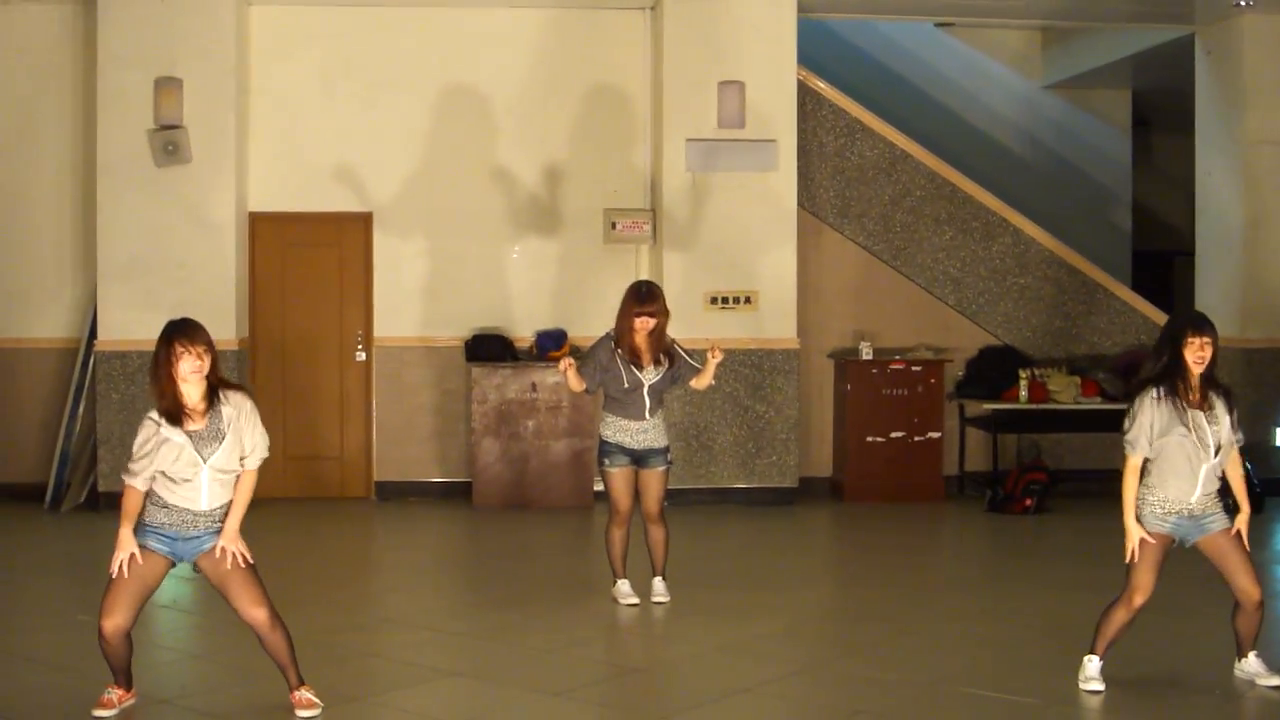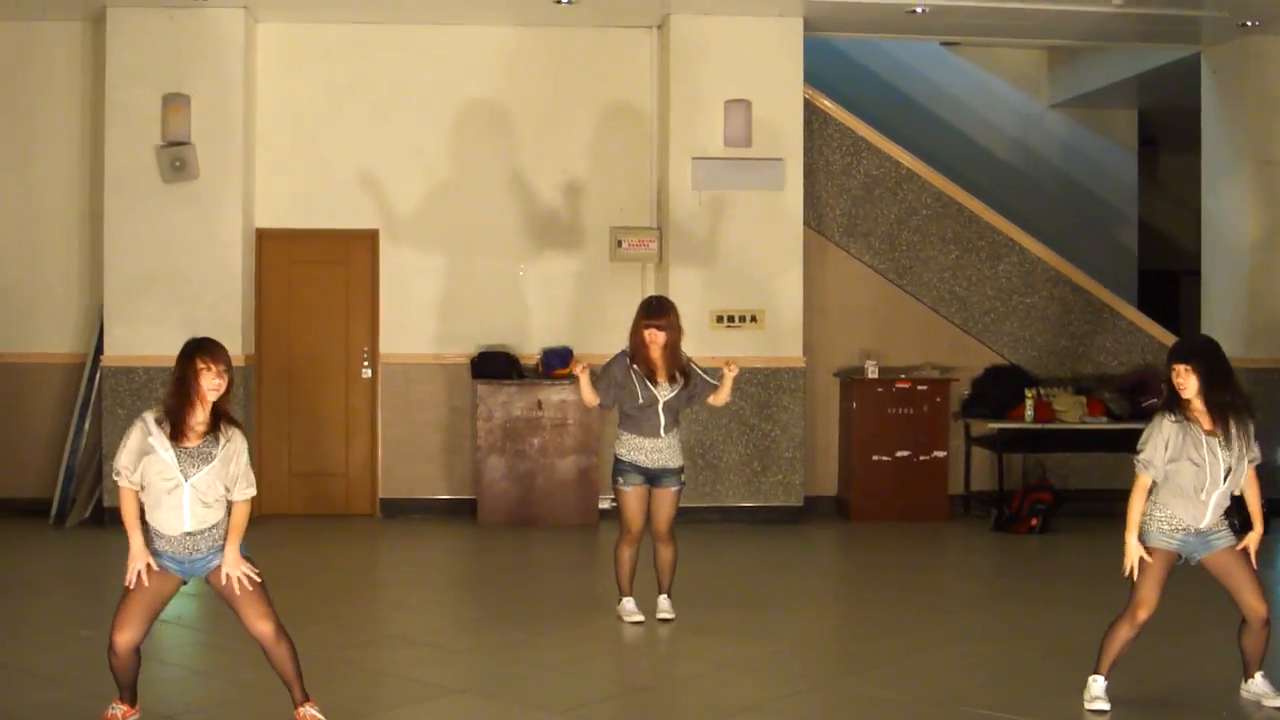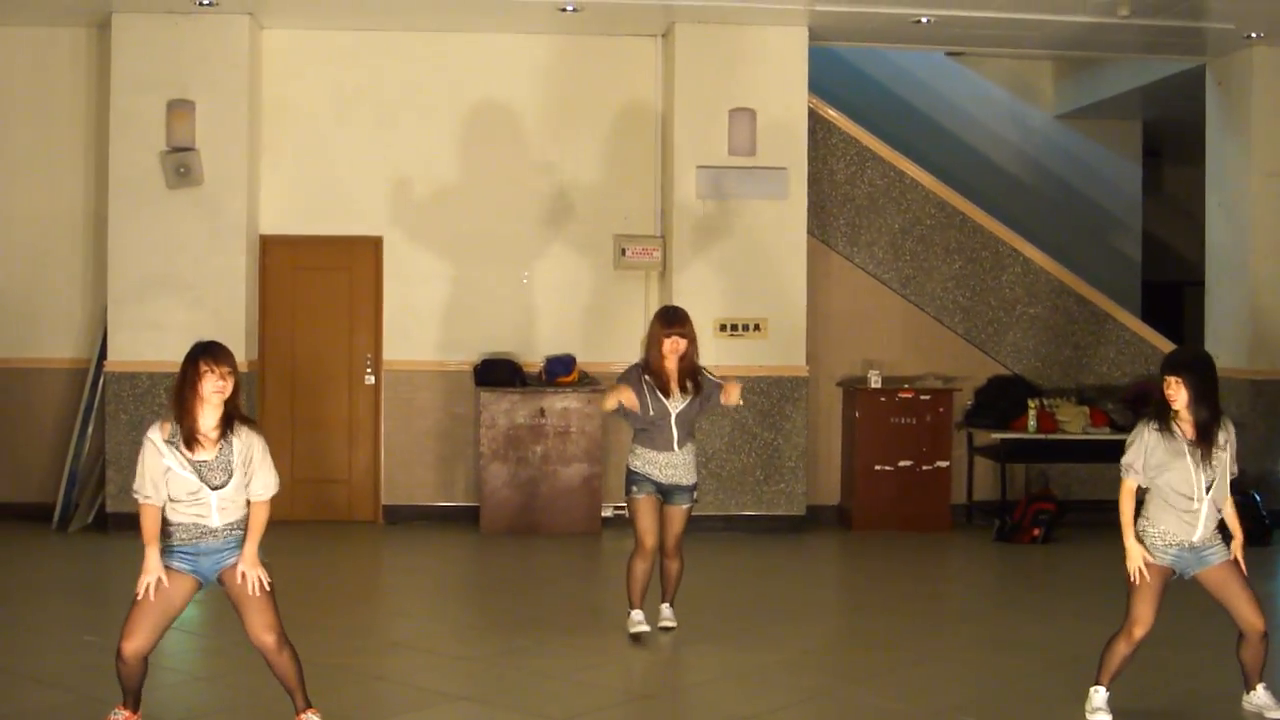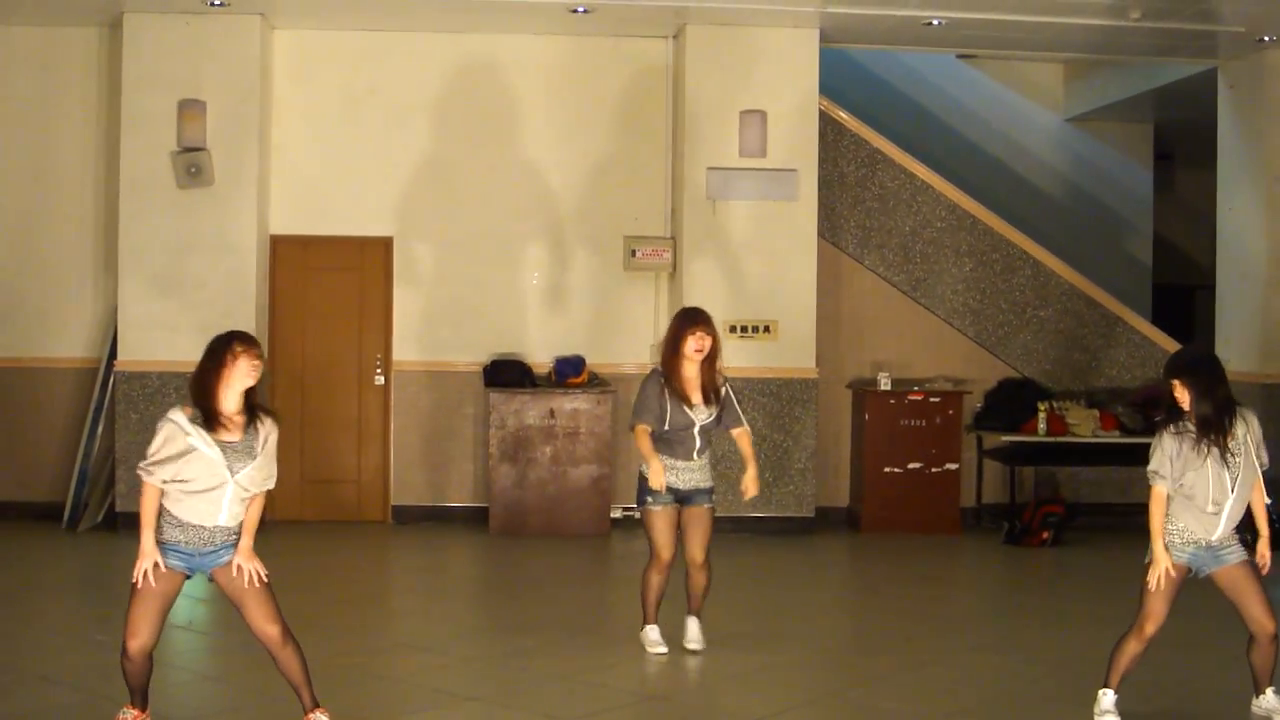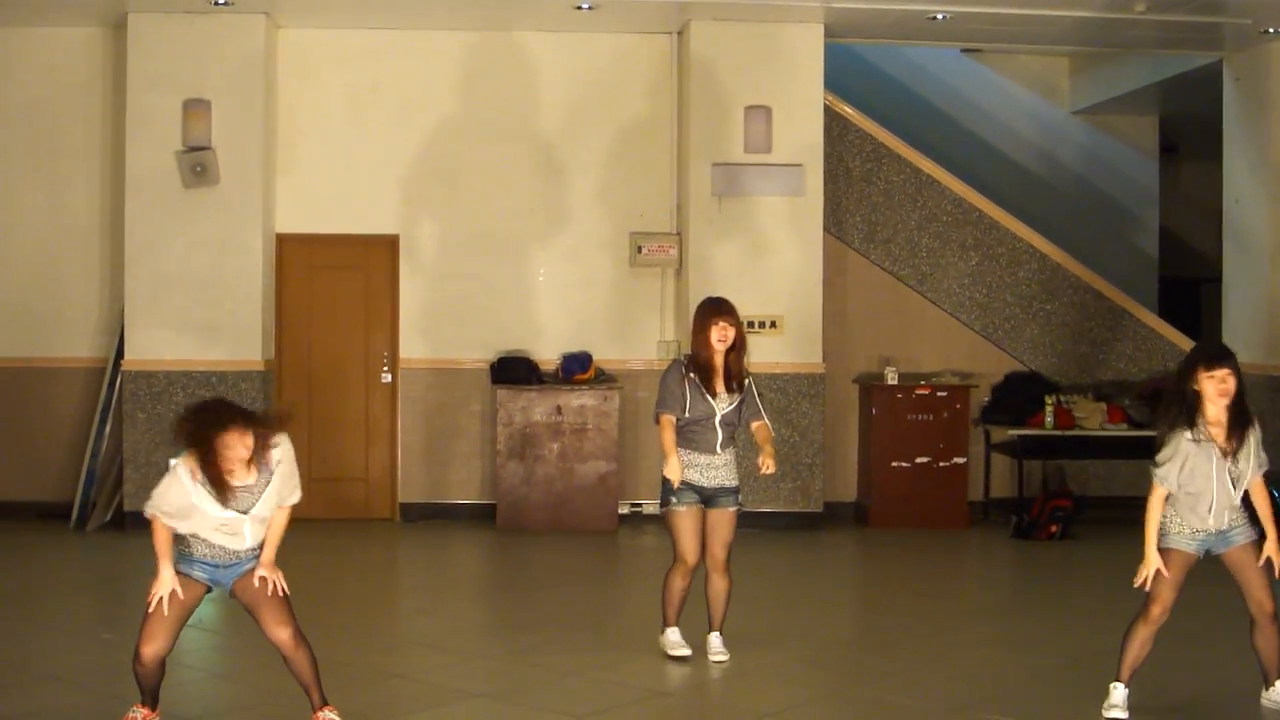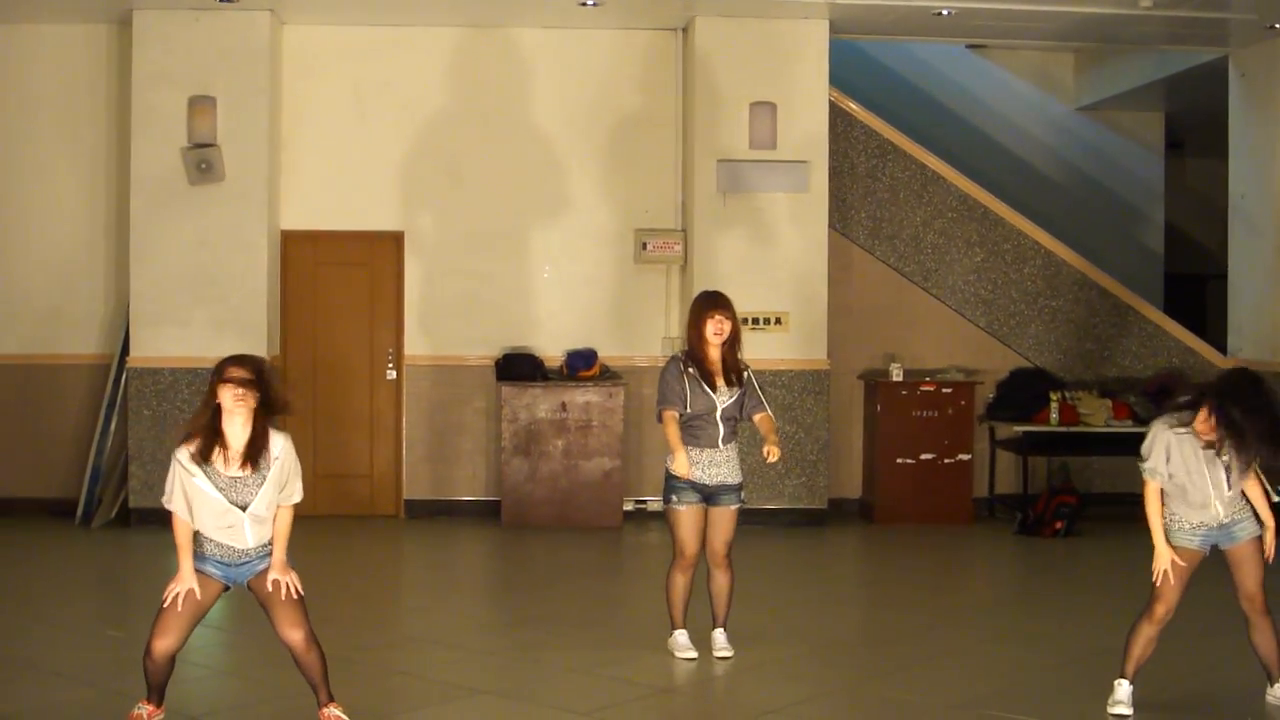
dt=0.4s
person 1, frame 1
left shoulder: (237, 404)
right shoulder: (157, 423)
left elbow: (250, 466)
right elbow: (137, 481)
left wrist: (232, 526)
right wrist: (125, 531)
left hip: (214, 530)
right hip: (157, 531)
left knee: (260, 614)
right knee: (111, 624)
left ankle: (297, 687)
right ankle: (123, 688)
person 1, frame 2
left shoulder: (230, 437)
right shoulder: (151, 428)
left elbow: (241, 497)
right elbow: (127, 484)
left wrist: (233, 549)
right wrist: (137, 544)
left hip: (217, 548)
right hip: (162, 552)
left knee: (266, 628)
right knee: (122, 639)
person 1, frame 3
left shoulder: (245, 438)
right shoulder: (161, 439)
left elbow: (261, 497)
right elbow: (150, 502)
left wrist: (251, 551)
right wrist: (151, 555)
left hip: (233, 545)
right hip: (180, 551)
left knee: (270, 639)
right knee: (131, 647)
person 1, frame 4
left shoulder: (264, 427)
right shoulder: (183, 423)
right elbow: (152, 480)
left wrist: (245, 545)
right wrist: (147, 542)
left hip: (227, 545)
right hip: (171, 545)
left knee: (273, 631)
right knee: (136, 644)
person 1, frame 5
left shoulder: (277, 449)
right shoulder: (191, 472)
left elbow: (282, 504)
right elbow: (160, 516)
left wrist: (268, 558)
right wrist: (165, 570)
left hip: (250, 557)
right hip: (197, 559)
left knee: (286, 635)
right knee: (148, 651)
person 1, frame 6
left shoulder: (278, 445)
right shoulder: (191, 453)
left elbow: (285, 504)
right elbow: (181, 512)
left wrist: (280, 561)
right wrist: (185, 568)
left hip: (263, 555)
right hip: (208, 557)
left knee: (298, 635)
right knee: (160, 645)
person 2, frame 1
left shoulder: (1218, 398)
right shoulder: (1155, 400)
left elbow: (1231, 456)
right elbow: (1134, 461)
left wrist: (1245, 510)
right wrist: (1129, 520)
left hip: (1208, 510)
right hip: (1159, 510)
right knee: (1136, 596)
left ankle: (1247, 660)
right ankle: (1092, 662)
person 2, frame 2
left shoulder: (1237, 418)
right shoulder: (1168, 423)
left elbow: (1248, 473)
right elbow: (1143, 481)
right wrist: (1131, 537)
left hip: (1214, 528)
right hip: (1165, 526)
right knee: (1140, 610)
right ankle: (1097, 682)
person 2, frame 3
left shoulder: (1222, 431)
right shoulder: (1152, 431)
left elbow: (1223, 488)
right elbow: (1128, 485)
left wrist: (1237, 536)
right wrist: (1129, 540)
left hip: (1207, 542)
right hip: (1158, 540)
right knee: (1137, 628)
person 2, frame 4
left shoulder: (1245, 422)
right shoulder: (1172, 434)
right elbow: (1159, 493)
right wrist: (1157, 549)
left hip: (1225, 542)
right hip: (1178, 539)
right knee: (1147, 627)
person 2, frame 5
left shoulder: (1246, 425)
right shoulder: (1183, 436)
right elbow: (1159, 491)
right wrist: (1151, 550)
left hip: (1235, 525)
right hip: (1184, 528)
right knee: (1155, 610)
right ankle: (1119, 689)
person 2, frame 6
left shoulder: (1236, 432)
right shoulder: (1167, 431)
left elbow: (1248, 474)
right elbow: (1152, 488)
right wrist: (1160, 544)
left hip: (1238, 518)
right hip: (1187, 525)
right knee: (1160, 609)
right ankle: (1122, 686)
person 3, frame 1
left shoulder: (667, 349)
right shoulder: (608, 347)
left elbow: (700, 382)
right elbow: (580, 385)
left wrist: (711, 363)
right wrist: (569, 370)
left hip: (654, 440)
right hip: (616, 440)
left knee: (654, 513)
right knee: (621, 513)
left ankle: (659, 580)
right ankle: (620, 582)
person 3, frame 2
left shoulder: (683, 367)
right shoulder: (624, 365)
left elbow: (717, 397)
right elbow: (592, 399)
left wrist: (729, 376)
right wrist: (582, 376)
left hip: (669, 460)
right hip: (631, 458)
left knee: (663, 533)
right knee: (632, 532)
left ankle: (664, 598)
right ankle: (625, 599)
person 3, frame 3
left shoulder: (696, 376)
right shoulder: (640, 373)
left elbow: (727, 396)
right elbow: (607, 404)
left wrist: (732, 391)
right wrist: (620, 394)
left hip: (683, 473)
right hip: (644, 471)
left knee: (671, 547)
right knee: (647, 544)
left ankle: (666, 605)
right ankle: (636, 614)
person 3, frame 4
left shoulder: (717, 383)
right shoulder: (657, 381)
left elbow: (738, 428)
right elbow: (641, 429)
left wrist: (751, 467)
right wrist: (653, 462)
left hip: (699, 480)
right hip: (661, 478)
left knee: (697, 558)
right knee: (663, 556)
left ankle: (693, 620)
right ankle: (650, 627)
person 3, frame 5
left shoulder: (740, 377)
right shoulder: (680, 371)
left elbow: (757, 421)
right elbow: (666, 418)
left wrist: (767, 449)
right wrist: (671, 455)
left hip: (725, 479)
right hip: (685, 476)
left knee: (719, 561)
right knee: (687, 560)
left ankle: (715, 635)
right ankle: (670, 631)
person 3, frame 6
left shoulder: (739, 371)
right shoulder: (679, 367)
left elbow: (760, 413)
right elbow: (669, 414)
left wrist: (771, 437)
right wrist: (678, 450)
left hip: (727, 474)
right hip: (687, 473)
left knee: (720, 556)
right knee: (686, 556)
left ankle: (720, 631)
right ankle: (678, 633)
